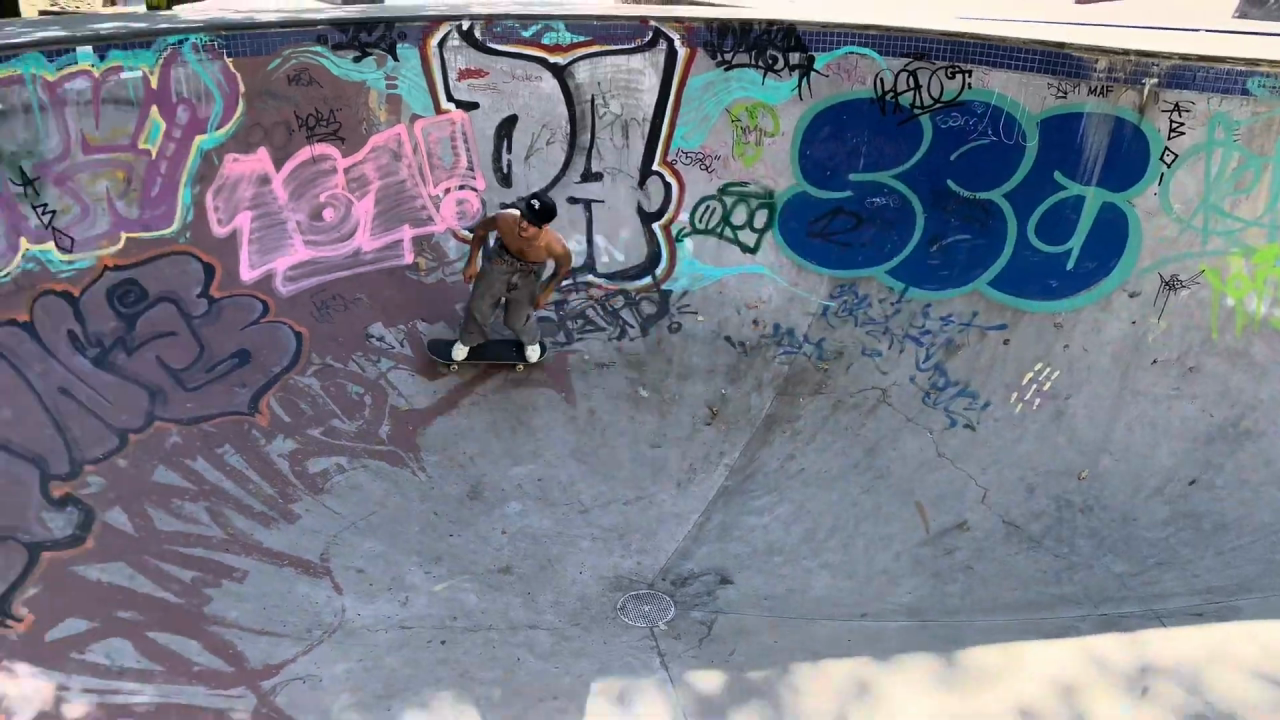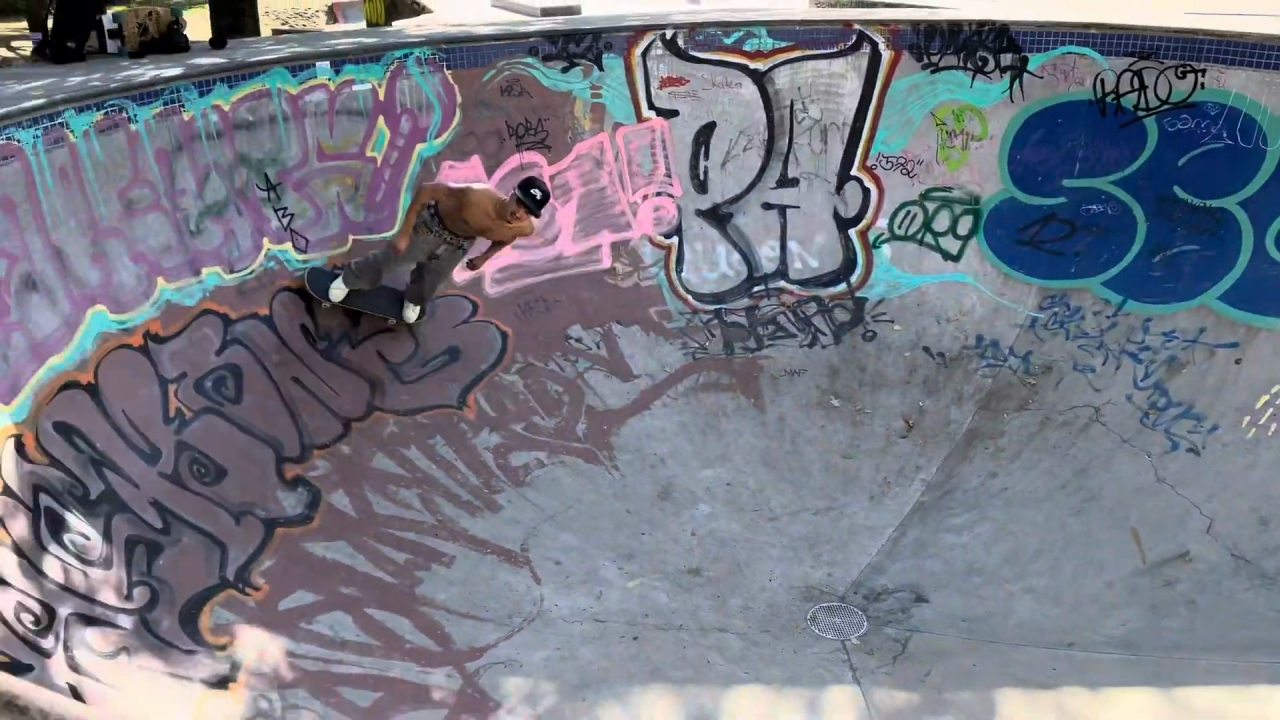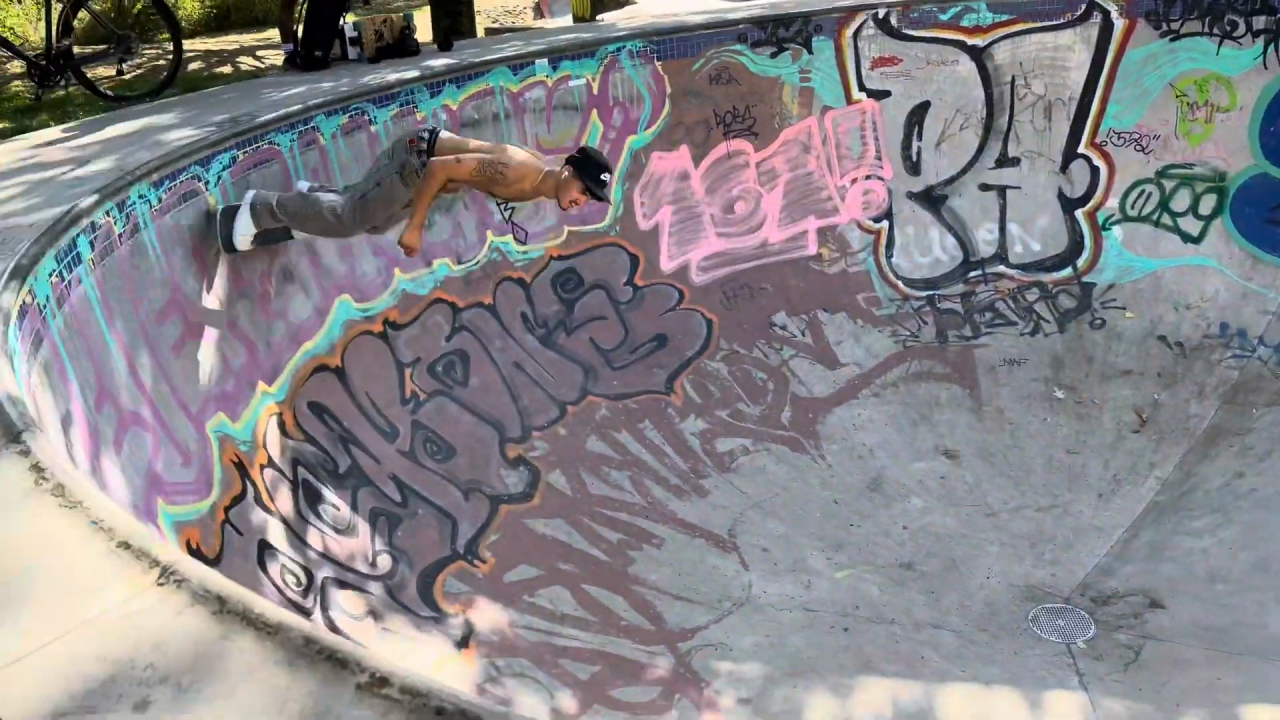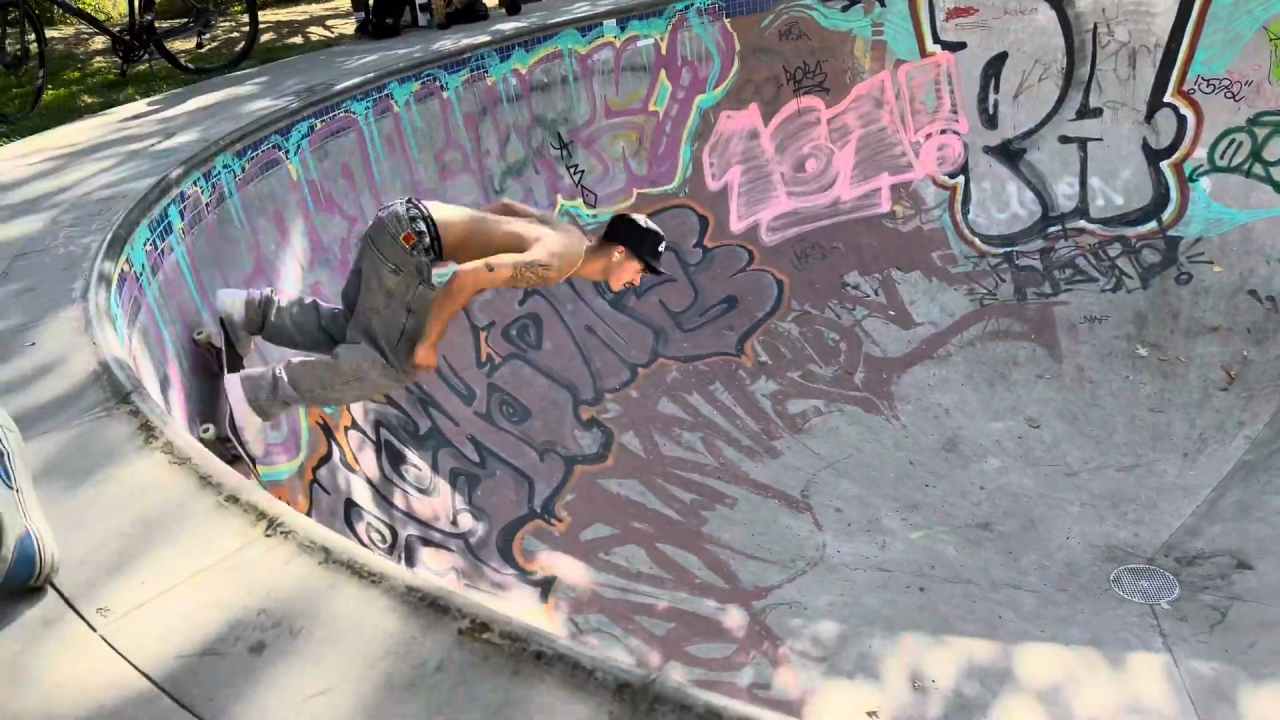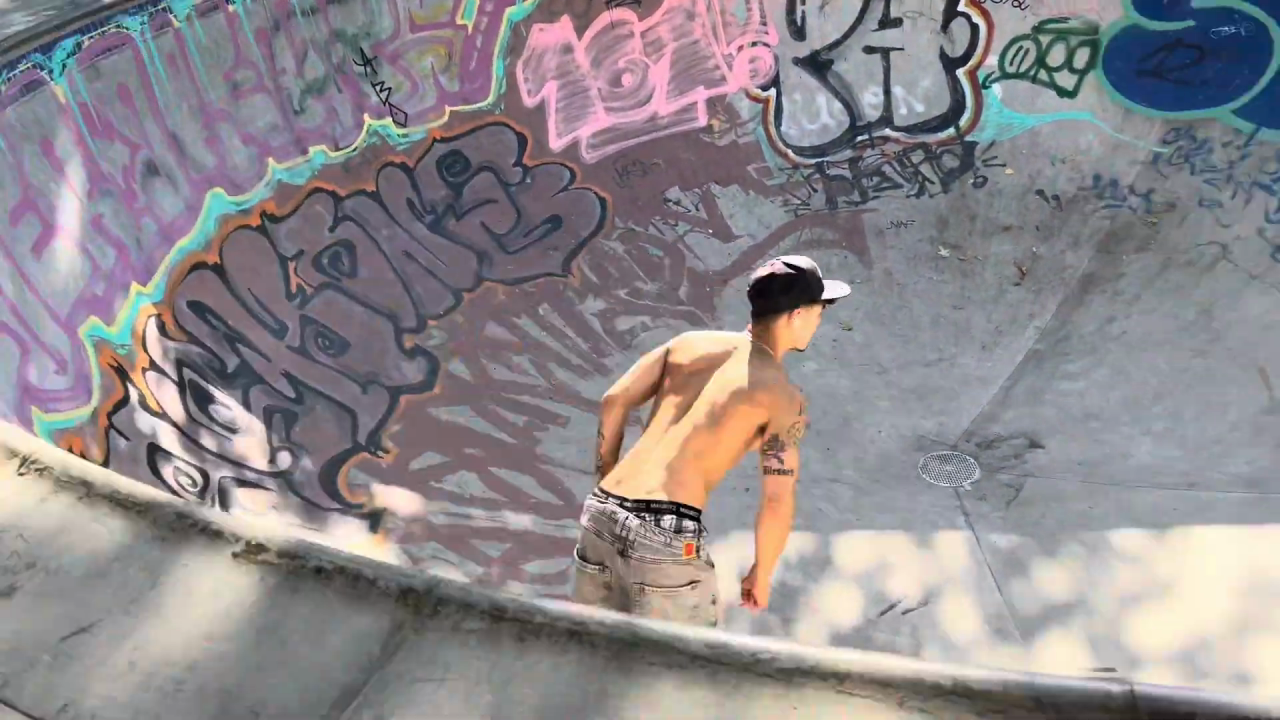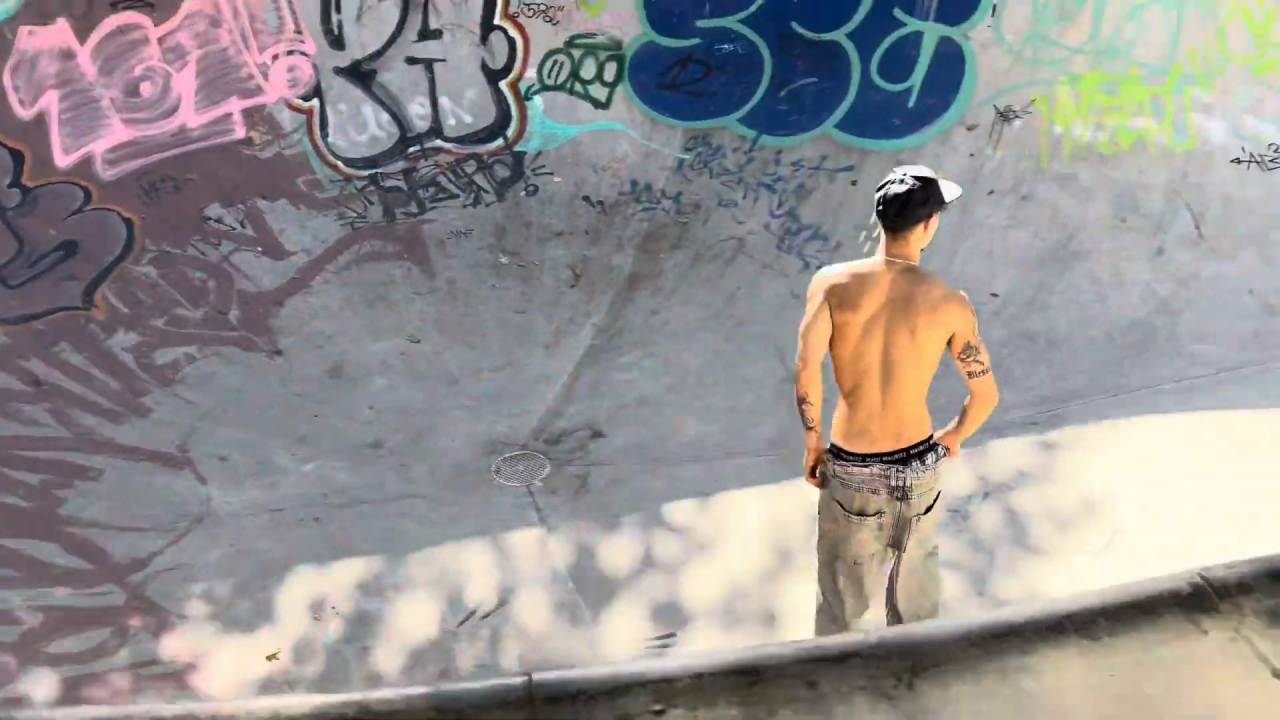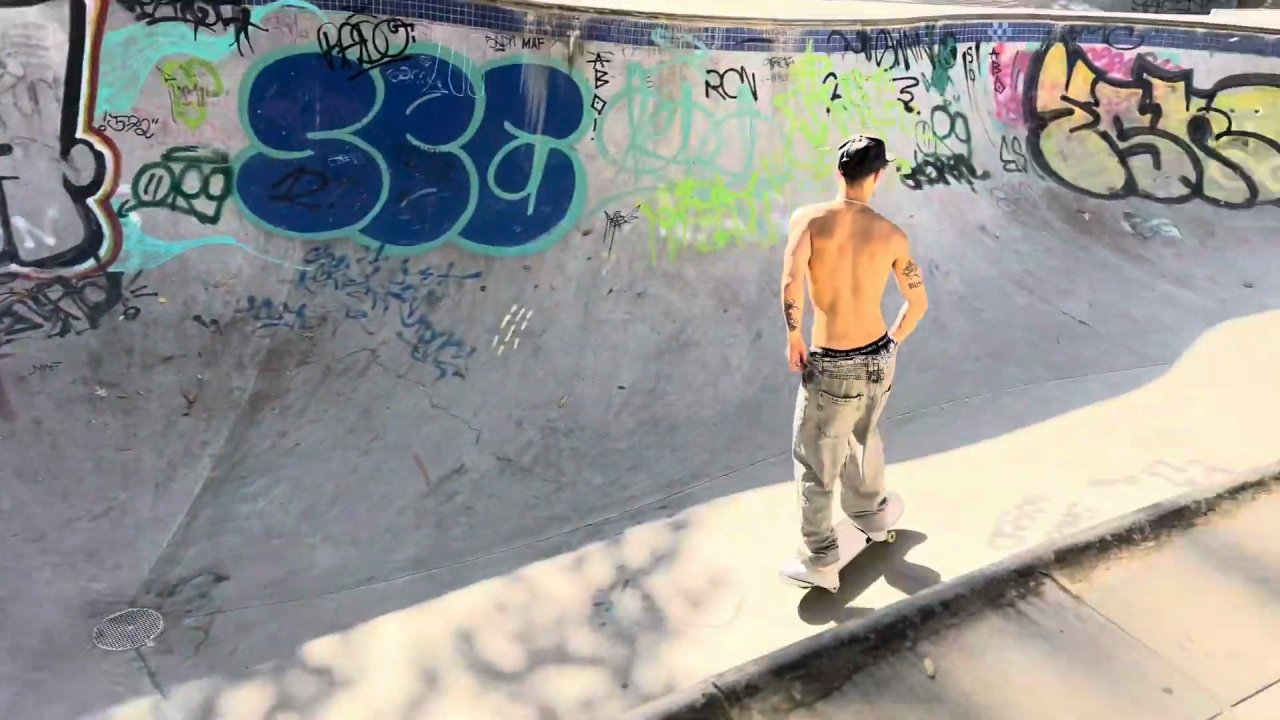
dt=0.3s
person 1, frame 1
left shoulder: (555, 245)
right shoulder: (505, 219)
left elbow: (564, 265)
right elbow: (482, 227)
left wrist: (546, 293)
right wrist: (472, 262)
left hip: (530, 269)
right hip: (502, 256)
left knee: (515, 320)
right knee: (479, 304)
left ankle: (529, 339)
right ankle: (468, 340)
person 1, frame 2
left shoulder: (525, 228)
right shoulder: (476, 197)
right elbow: (426, 190)
left wrist: (485, 257)
right wrist: (404, 232)
left hip: (459, 241)
right hip: (433, 224)
left knee: (429, 283)
right knee: (386, 259)
left ankle: (413, 298)
right ankle: (349, 280)
person 1, frame 3
left shoulder: (544, 175)
right shoulder: (514, 173)
right elbow: (439, 168)
right wrist: (414, 227)
left hip: (432, 155)
right hip: (418, 154)
left knee: (371, 217)
right knee: (348, 216)
left ankle: (309, 196)
right ankle: (258, 208)
person 1, frame 4
left shoulder: (568, 234)
right shoulder: (556, 263)
left elbow: (503, 205)
right elbow: (464, 278)
right wrist: (429, 343)
left hip: (402, 217)
right hip: (408, 238)
left knee: (351, 334)
right knee: (392, 366)
left ankle: (249, 312)
right ankle: (254, 395)
person 1, frame 5
left shoulder: (689, 343)
right shoulder: (782, 397)
left elbow: (614, 401)
right elbow: (778, 504)
right wrist: (764, 575)
left hip: (603, 516)
right hip: (668, 537)
person 1, frame 6
left shoulder: (831, 281)
right shoulder: (950, 303)
left elbow: (806, 369)
right elbow: (986, 394)
left wrist: (812, 445)
right wrist: (955, 435)
left hip: (850, 472)
right hip: (914, 468)
left knee: (843, 599)
right knee: (913, 579)
person 1, frame 7
left shoulder: (809, 218)
right shoulder: (892, 233)
left elbow: (791, 282)
right elbow: (918, 302)
left wrist: (794, 340)
right wrist: (892, 345)
left hip: (832, 367)
right hip: (878, 361)
left knee: (814, 461)
right knee: (861, 436)
left ankle: (820, 560)
right ankle: (871, 512)
